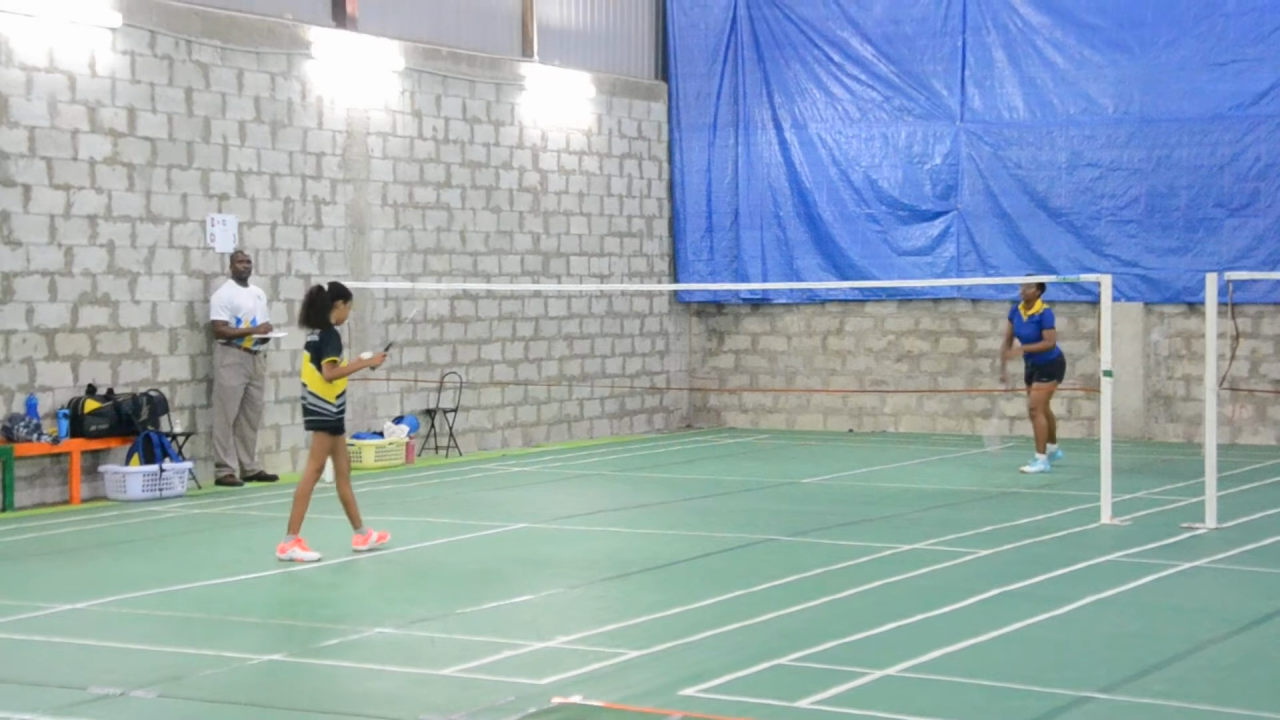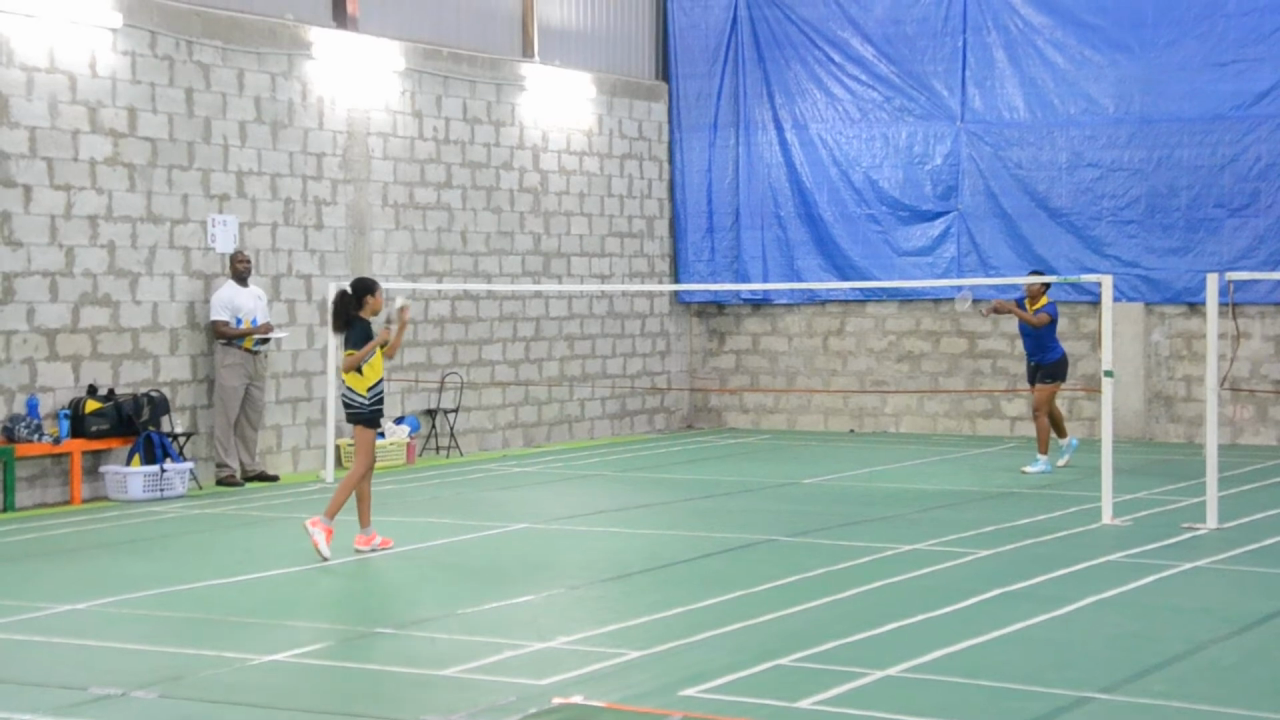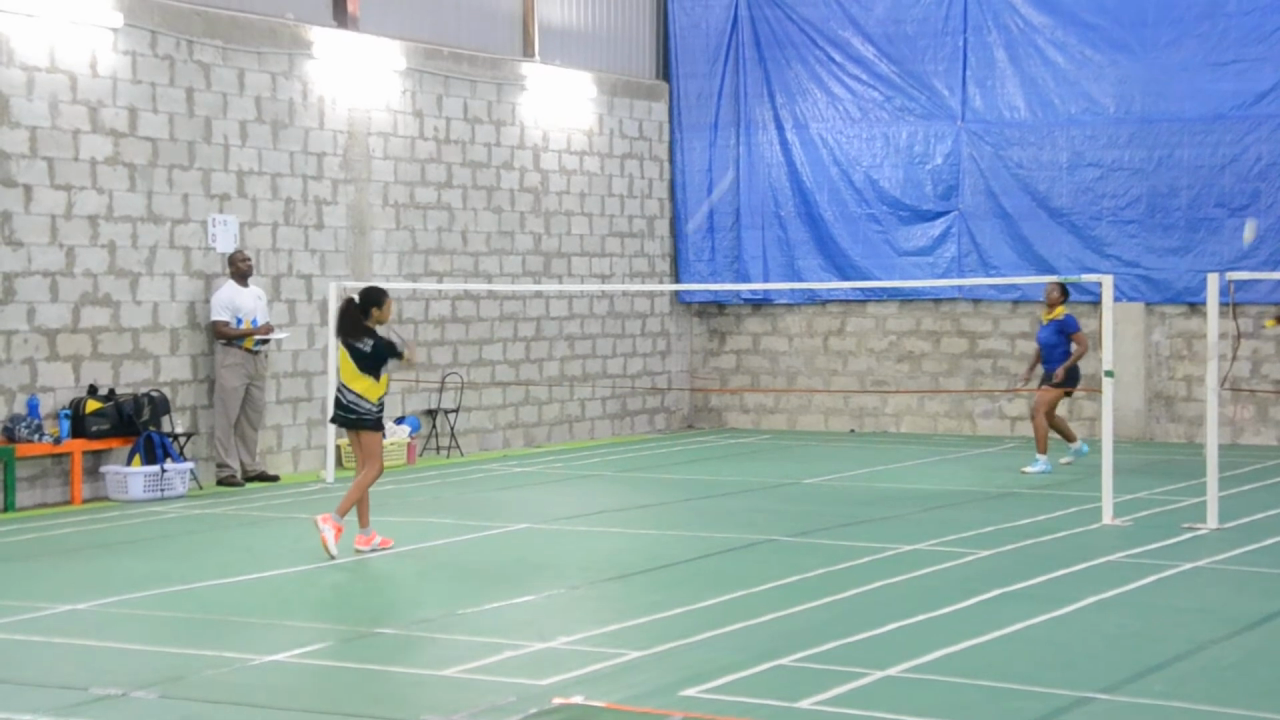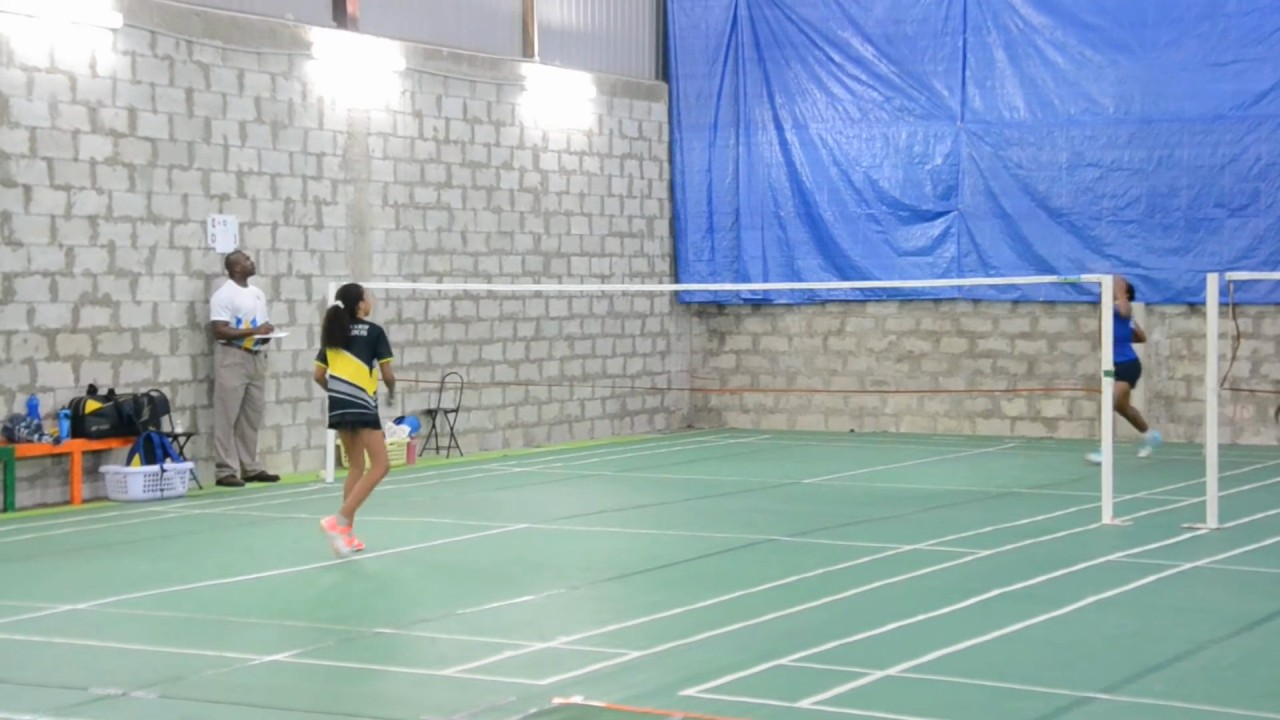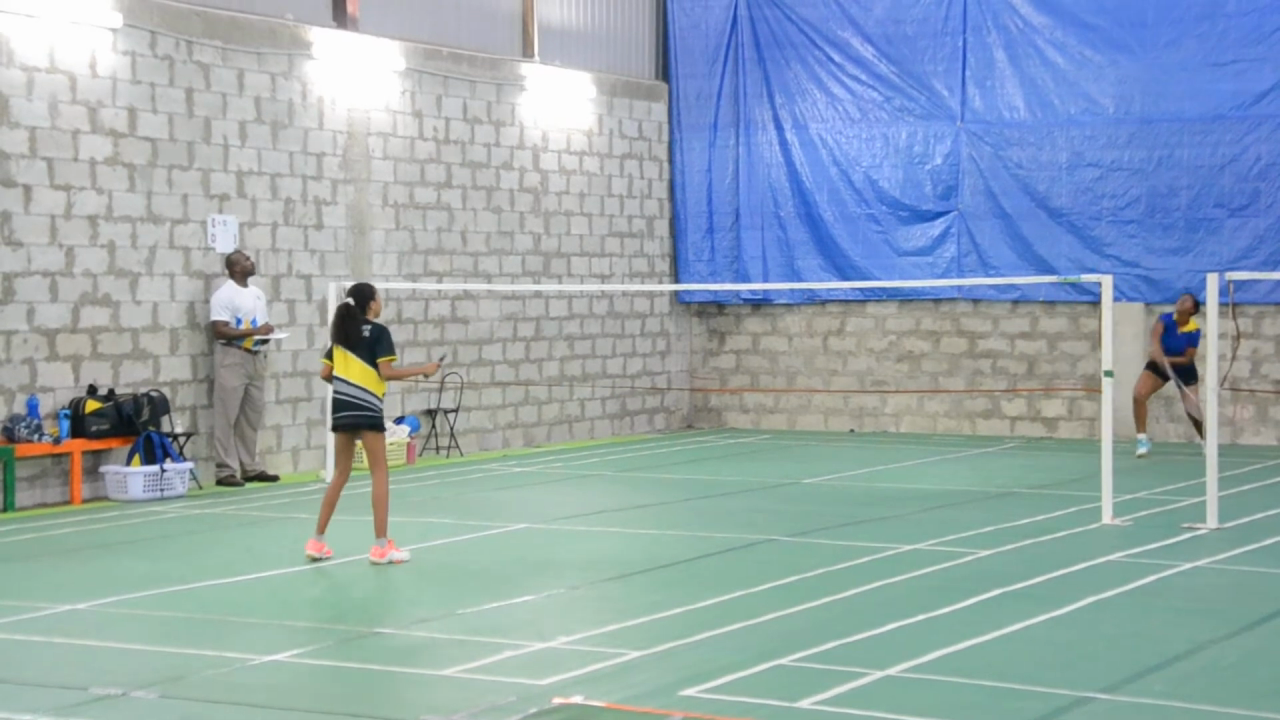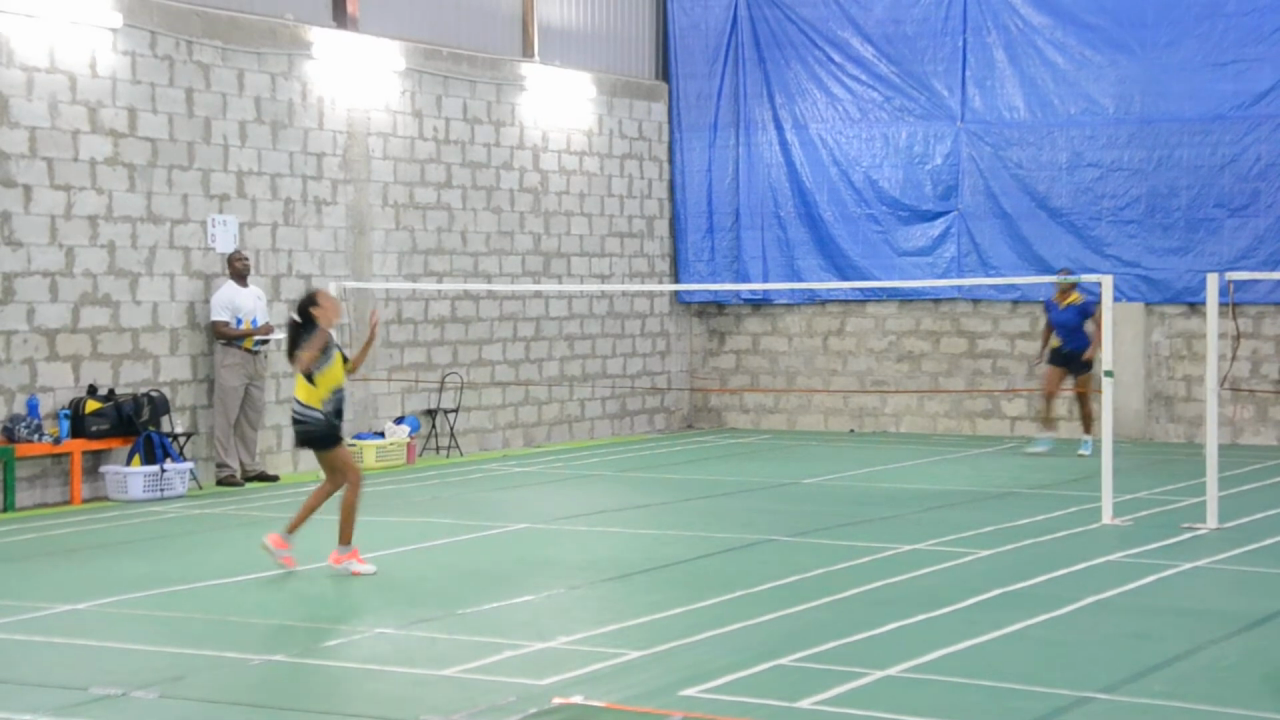
dt=0.7s
person 1, frame 1
left shoulder: (316, 333)
right shoulder: (330, 334)
right elbow: (329, 374)
left wrist: (351, 365)
right wrist: (365, 364)
left hip: (326, 409)
right hip: (326, 410)
left knee: (343, 471)
right knee: (313, 473)
left ankle: (361, 534)
right ankle: (290, 541)
person 1, frame 2
left shoulder: (363, 326)
right shoulder: (359, 327)
left elbow: (388, 354)
right elbow: (347, 365)
left wrist: (401, 325)
right wrist: (376, 342)
left hip: (366, 403)
right hip: (363, 404)
left knee: (366, 467)
right knee: (360, 467)
left ankle: (366, 534)
right ankle: (323, 523)
person 1, frame 3
left shoulder: (349, 332)
right shoulder: (380, 345)
right elbow: (407, 359)
right wrist: (408, 355)
left hip: (347, 406)
right hip: (366, 412)
left knee: (363, 469)
right knee: (373, 469)
left ankle: (365, 534)
right ankle: (333, 520)
person 1, frame 4
left shoulder: (333, 334)
right shoulder: (374, 331)
left elbow: (318, 374)
right elbow: (386, 374)
right wrist: (391, 391)
left hip: (338, 406)
right hip: (361, 406)
left knee: (356, 468)
right knee: (379, 467)
left ankle: (345, 533)
right ankle: (338, 521)
person 1, frame 5
left shoulder: (343, 332)
right shoulder: (379, 332)
left elbow: (324, 374)
right elbow: (386, 373)
right wrist: (422, 370)
left hip: (341, 407)
right hip: (366, 408)
left knee: (342, 471)
right knee: (379, 473)
left ankle: (317, 541)
right ankle: (382, 546)
person 1, frame 6
left shoulder: (328, 341)
right shoulder: (315, 338)
left elbow: (350, 368)
right elbow: (301, 364)
left wrist: (370, 338)
right wrist: (325, 330)
left hip: (317, 420)
right hip: (316, 422)
left knee: (335, 481)
right knee: (353, 478)
left ankle: (283, 538)
right ankle: (344, 553)
person 2, frame 1
left shoulder: (259, 293)
right shoulder: (223, 294)
right elbow: (219, 331)
left wrist: (266, 332)
right wrist: (252, 330)
left hip: (256, 357)
right hip: (232, 357)
left knee: (252, 415)
right knee: (227, 416)
left ankle: (250, 467)
right ankle: (225, 470)
person 2, frame 2
left shoulder: (259, 293)
right shoulder: (224, 295)
right elbow: (219, 331)
left wrist: (267, 332)
right wrist: (253, 331)
left hip: (257, 357)
right hip: (232, 357)
left knee: (253, 415)
right knee: (228, 416)
left ankle: (251, 467)
right ankle: (225, 471)
person 2, frame 3
left shoulder: (259, 293)
right shoulder: (224, 295)
right elbow: (219, 331)
left wrist: (267, 333)
right wrist: (253, 331)
left hip: (257, 357)
right hip: (233, 358)
left knee: (253, 416)
right knee: (228, 417)
left ankle: (251, 467)
right ankle: (226, 471)
person 2, frame 4
left shoulder: (258, 293)
right shoulder: (224, 295)
right elbow: (219, 331)
left wrist: (267, 332)
right wrist: (253, 331)
left hip: (256, 357)
right hip: (232, 357)
left knee: (252, 415)
right knee: (227, 417)
left ankle: (251, 467)
right ankle: (225, 471)
person 2, frame 5
left shoulder: (258, 293)
right shoulder: (224, 295)
right elbow: (219, 331)
left wrist: (266, 333)
right wrist: (253, 331)
left hip: (256, 357)
right hip: (232, 358)
left knee: (252, 415)
right knee: (227, 416)
left ankle: (251, 467)
right ankle: (225, 471)
person 2, frame 6
left shoulder: (259, 293)
right shoulder: (224, 295)
right elbow: (219, 331)
left wrist: (267, 332)
right wrist: (253, 332)
left hip: (256, 357)
right hip: (232, 358)
left knee: (252, 416)
right knee: (227, 417)
left ankle: (251, 467)
right ankle: (225, 471)
person 3, frame 1
left shoulder: (1045, 313)
right shoulder: (1015, 310)
left elbow: (1049, 344)
right elbow: (1007, 339)
left wrist: (1022, 349)
right wrist: (1003, 366)
left hip: (1050, 364)
right hip: (1031, 364)
left knee: (1035, 409)
right knee: (1042, 408)
left ankle: (1042, 460)
right ankle: (1053, 448)
person 3, frame 2
left shoulder: (1049, 307)
right shoulder: (1022, 303)
left elbow: (1036, 322)
right elbow: (1005, 308)
left wrist: (1011, 308)
right wrist: (992, 308)
left hip: (1052, 363)
right hip: (1034, 363)
left knee: (1038, 410)
right knee: (1047, 407)
left ankle: (1042, 461)
right ankle: (1067, 442)
person 3, frame 3
left shoulder: (1066, 320)
right shoulder: (1044, 318)
left elbow: (1083, 346)
left wrist: (1064, 368)
right wrist: (1030, 369)
left hip: (1063, 374)
right hip: (1049, 373)
left knee: (1037, 410)
right knee: (1047, 414)
left ankle: (1041, 461)
right ankle: (1077, 445)
person 3, frame 4
left shoulder: (1120, 309)
right shoulder: (1118, 311)
left elbow: (1125, 311)
right elbow: (1141, 337)
left wrist: (1119, 289)
left hip: (1126, 366)
right hip: (1119, 365)
right knee: (1121, 406)
right ankle: (1150, 435)
person 3, frame 5
left shoulder: (1194, 331)
right shoulder: (1166, 318)
left elbow: (1188, 359)
right elbow: (1155, 333)
left wrist: (1166, 359)
right wrist: (1158, 354)
left hip: (1183, 368)
right hip: (1160, 364)
left knee: (1192, 411)
right knee: (1138, 396)
right ankle: (1143, 441)
person 3, frame 6
left shoulder: (1082, 304)
right shoulder: (1051, 304)
left elbow: (1099, 326)
left wrist: (1093, 348)
right wrist: (1042, 349)
left hip: (1080, 354)
right hip: (1059, 352)
left knee: (1083, 399)
right knee: (1048, 394)
left ankle: (1087, 440)
right ankle: (1045, 439)
